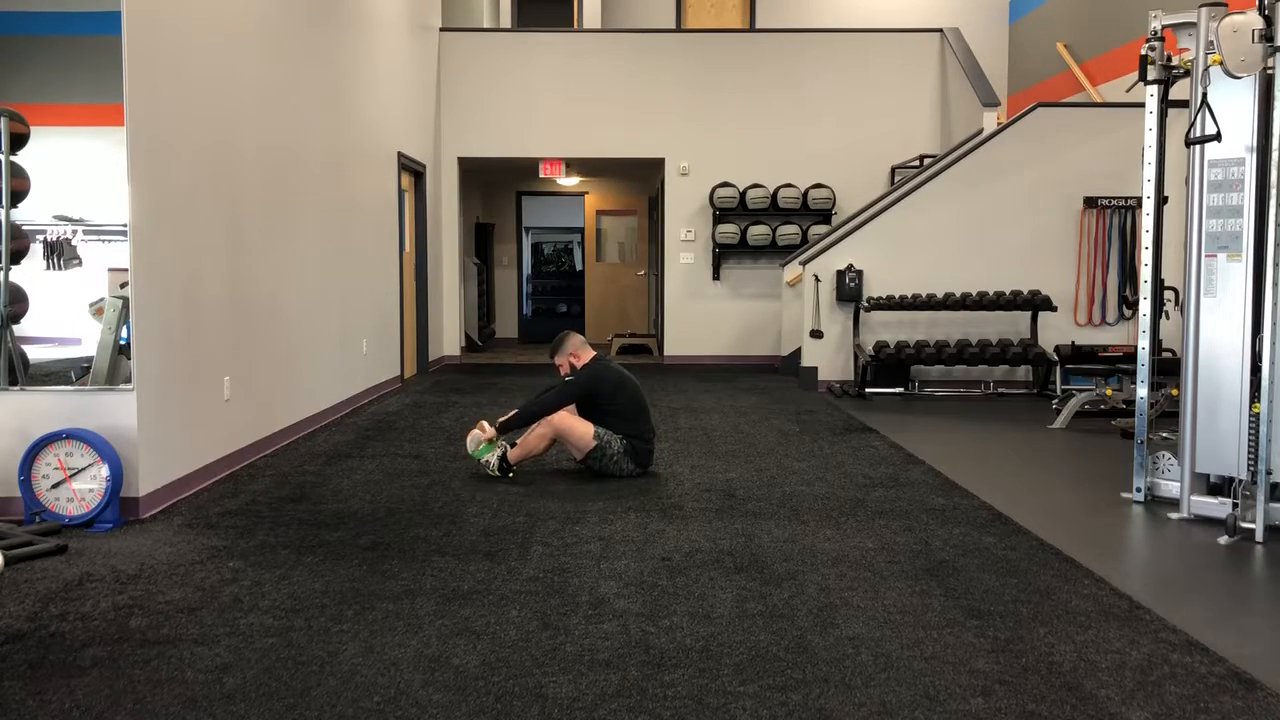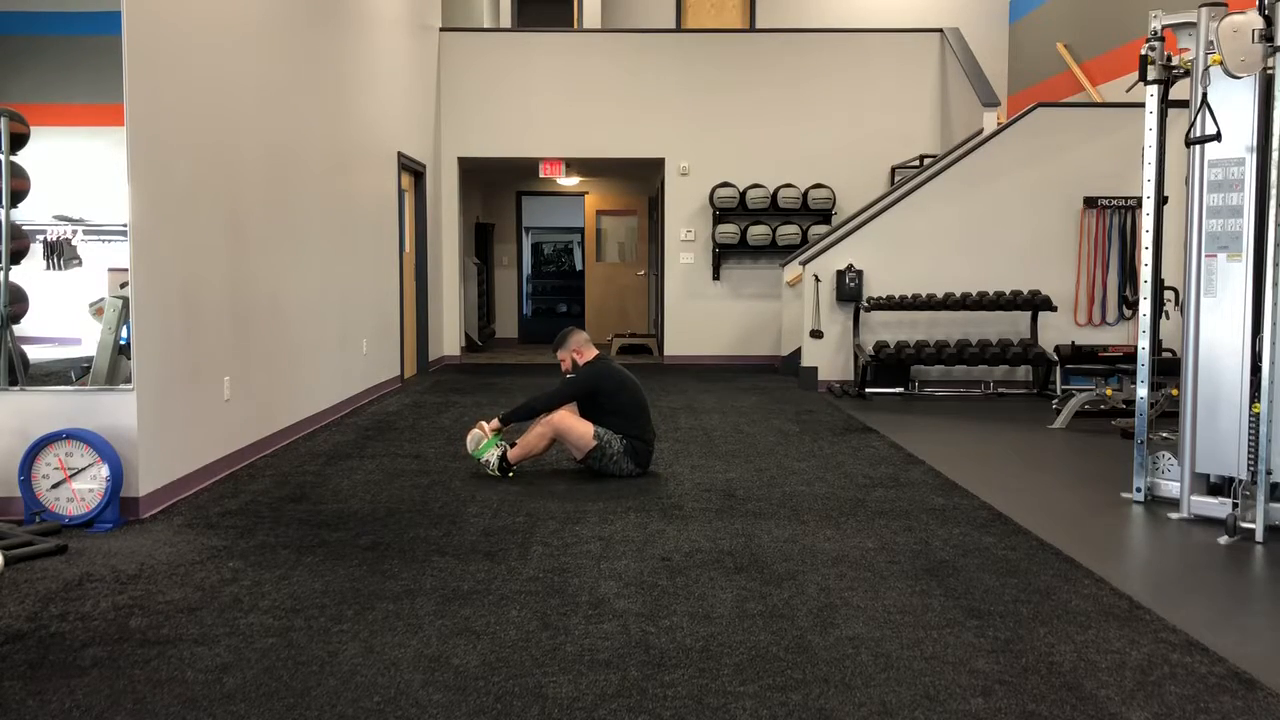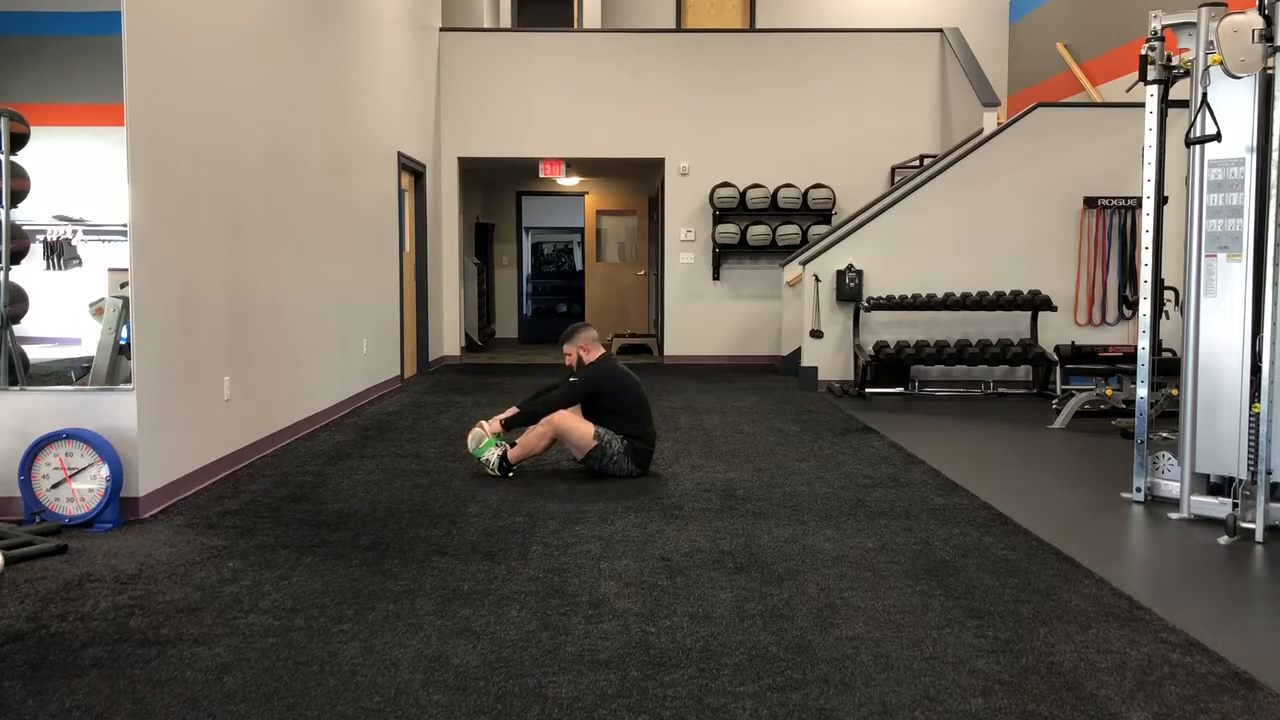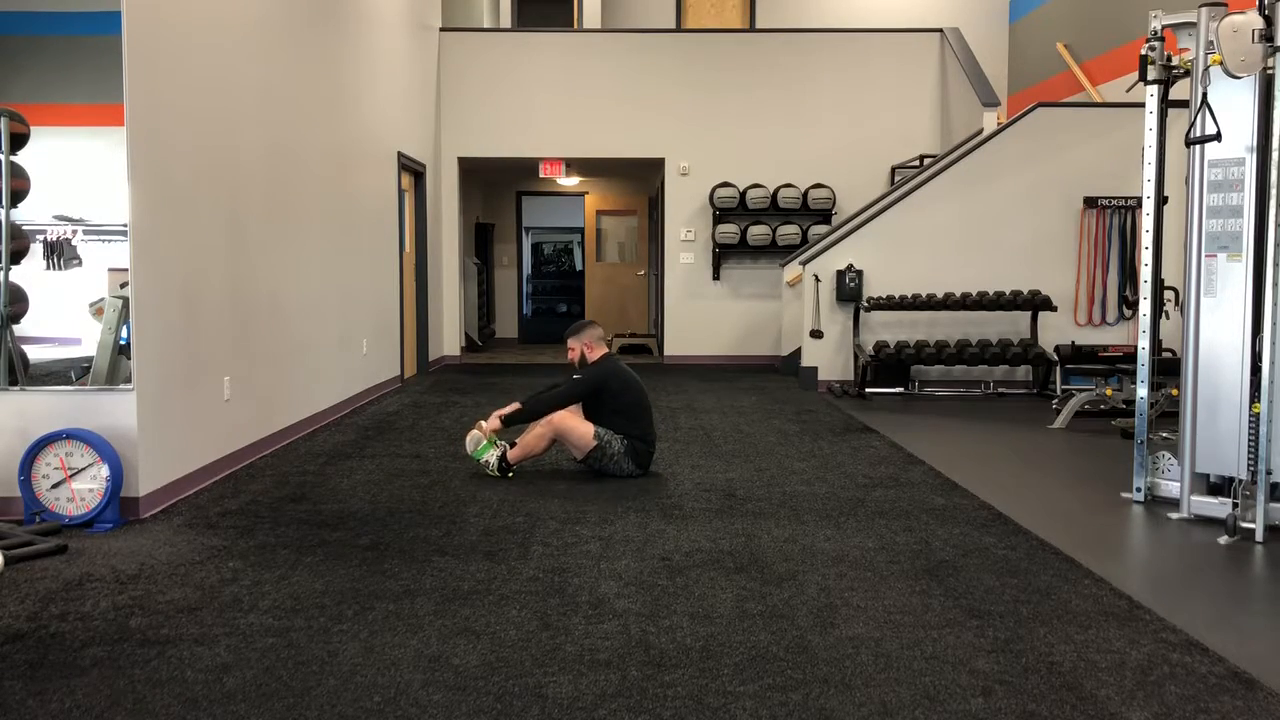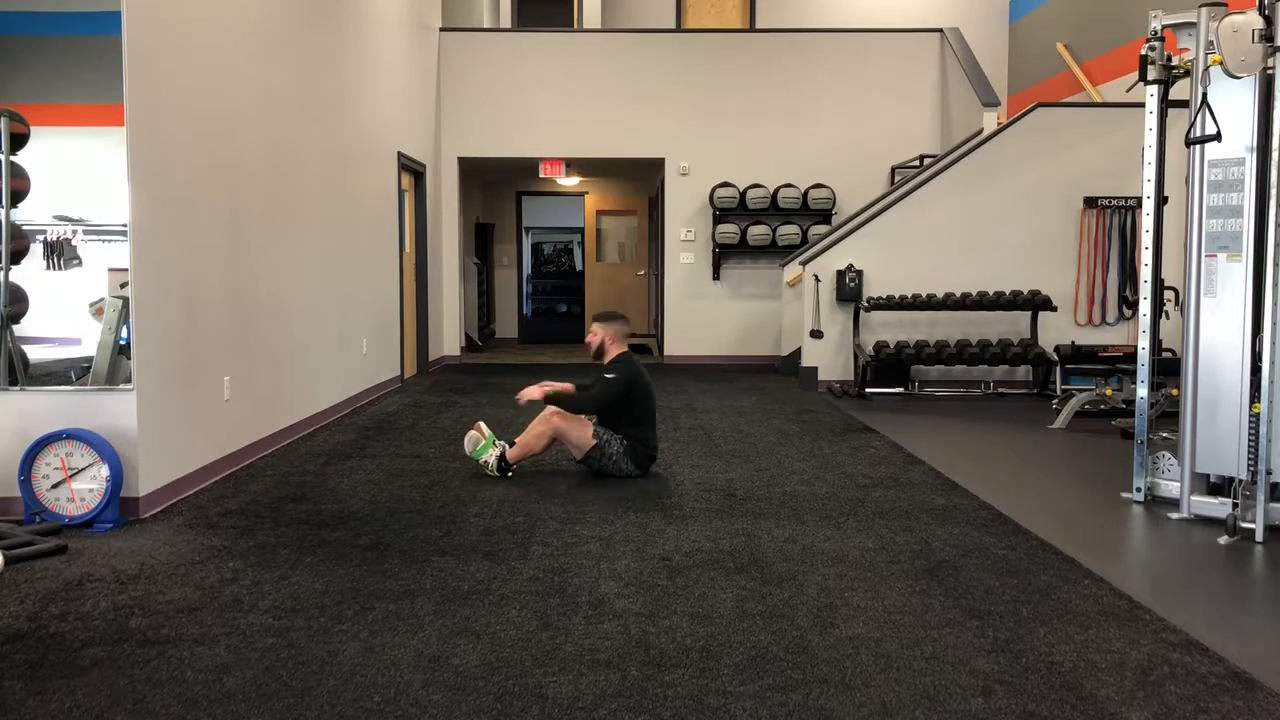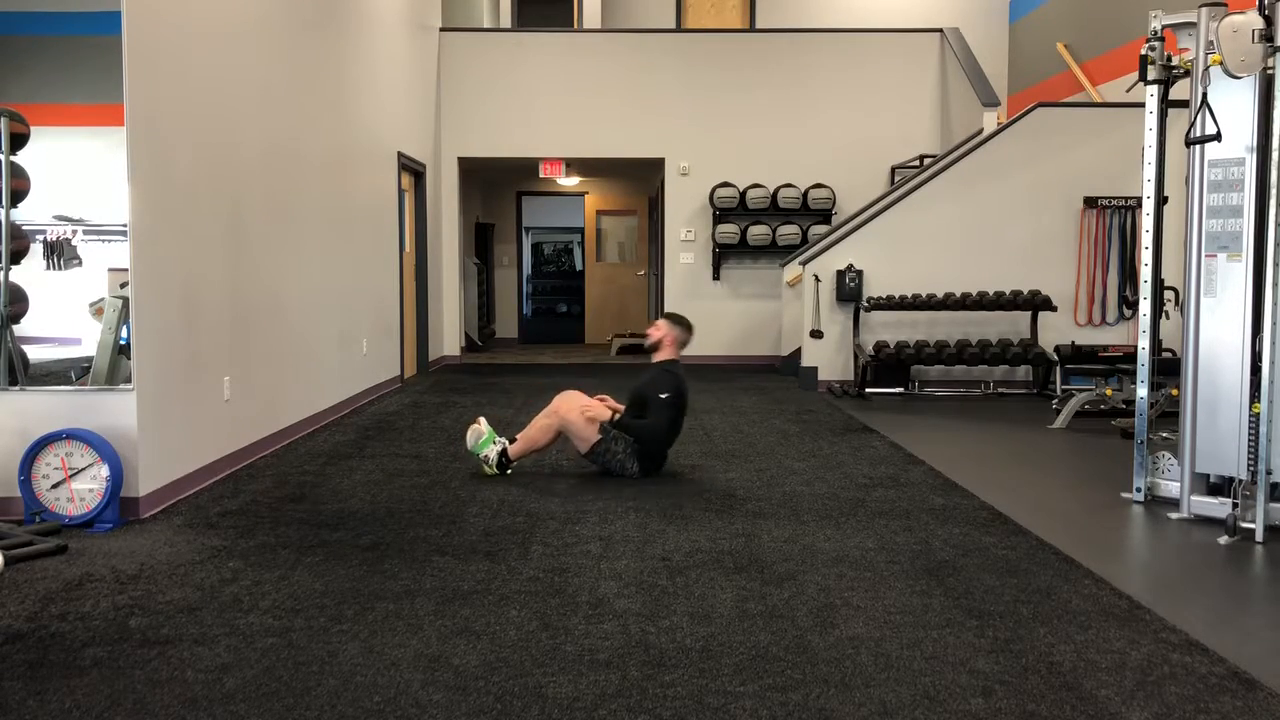
dt=0.3s
person 1, frame 1
left shoulder: (591, 377)
right shoulder: (599, 369)
left elbow: (544, 407)
right elbow: (550, 397)
left wrist: (499, 429)
right wrist: (516, 413)
left hip: (630, 457)
right hip: (625, 447)
left knee: (557, 420)
right knee: (558, 411)
left ankle: (503, 464)
right ankle: (510, 451)
person 1, frame 2
left shoulder: (593, 375)
right shoulder: (600, 369)
left elbow: (545, 402)
right elbow: (551, 399)
left wrist: (503, 420)
right wrist: (512, 416)
left hip: (629, 457)
right hip: (623, 446)
left knee: (557, 420)
right knee: (558, 411)
left ankle: (502, 463)
right ankle: (508, 451)
person 1, frame 3
left shoulder: (597, 375)
right shoulder: (603, 368)
left elbow: (548, 404)
right elbow: (554, 393)
left wrist: (505, 425)
right wrist: (515, 410)
left hip: (629, 458)
right hip: (624, 447)
left knee: (557, 420)
right knee: (557, 411)
left ankle: (503, 463)
right ankle: (510, 450)
person 1, frame 4
left shoulder: (601, 373)
right shoulder: (607, 367)
left elbow: (551, 402)
right elbow: (560, 391)
left wrist: (503, 421)
right wrist: (516, 407)
left hip: (630, 457)
right hip: (623, 446)
left knee: (556, 420)
right knee: (559, 411)
left ankle: (502, 463)
right ankle: (509, 450)
person 1, frame 5
left shoulder: (622, 371)
right shoulder: (622, 364)
left elbow: (589, 404)
right elbow: (598, 394)
left wrist: (544, 396)
right wrist: (567, 387)
left hip: (630, 458)
right hip: (623, 446)
left knee: (554, 419)
right knee: (558, 410)
left ankle: (502, 463)
right ankle: (508, 450)
person 1, frame 6
left shoulder: (666, 379)
right shoulder: (664, 373)
left elbow: (655, 433)
left wrist: (612, 417)
right wrist: (619, 408)
left hip: (636, 460)
right hip: (631, 450)
left knee: (562, 412)
right knee: (568, 398)
left ankle: (502, 460)
right ankle: (509, 447)
